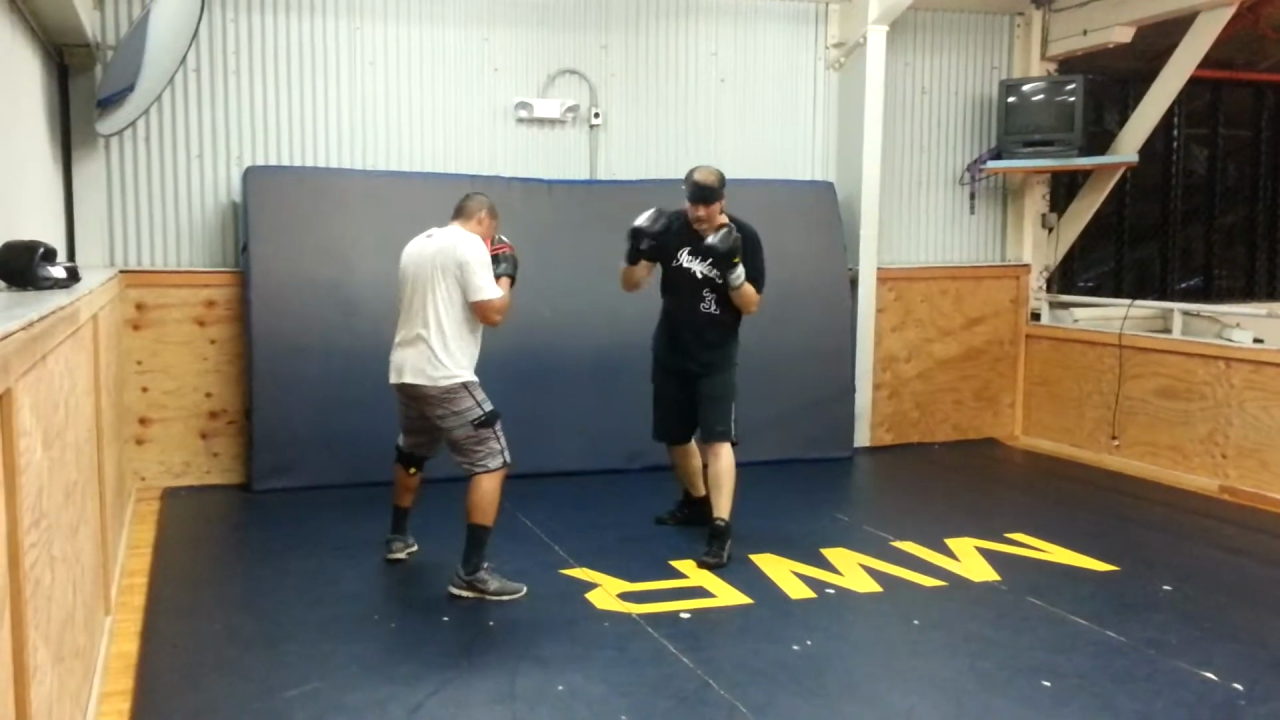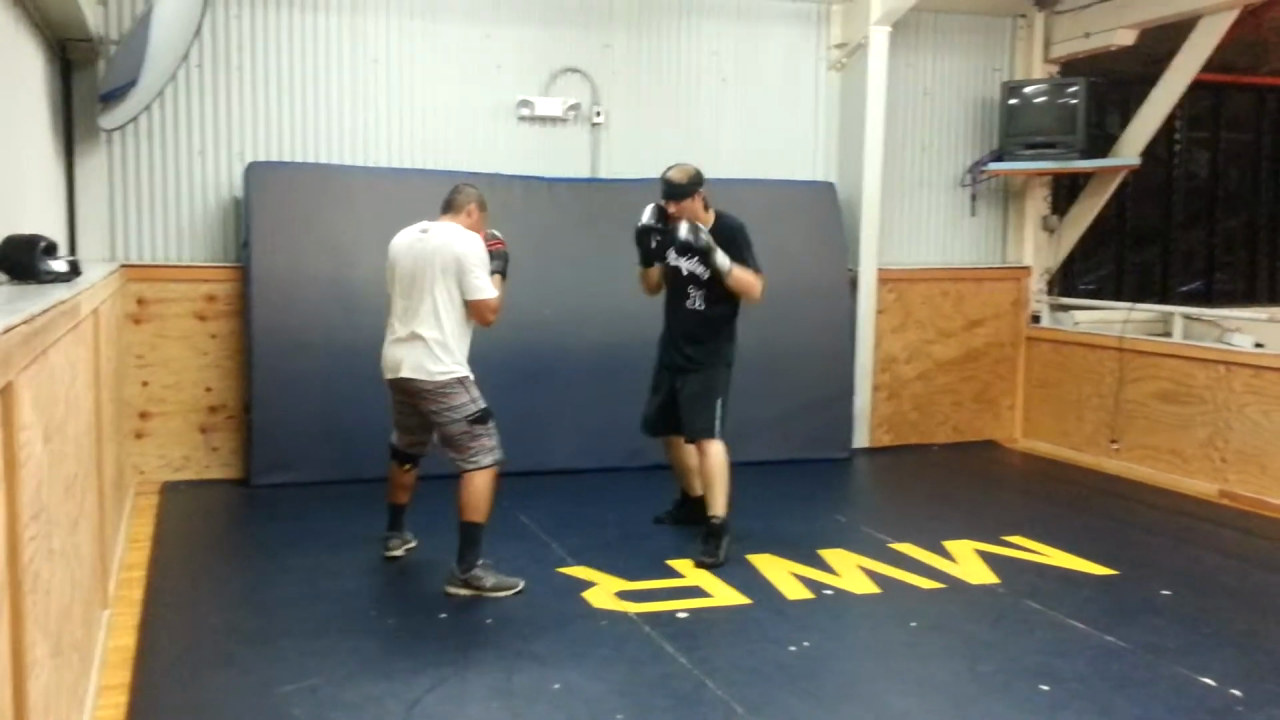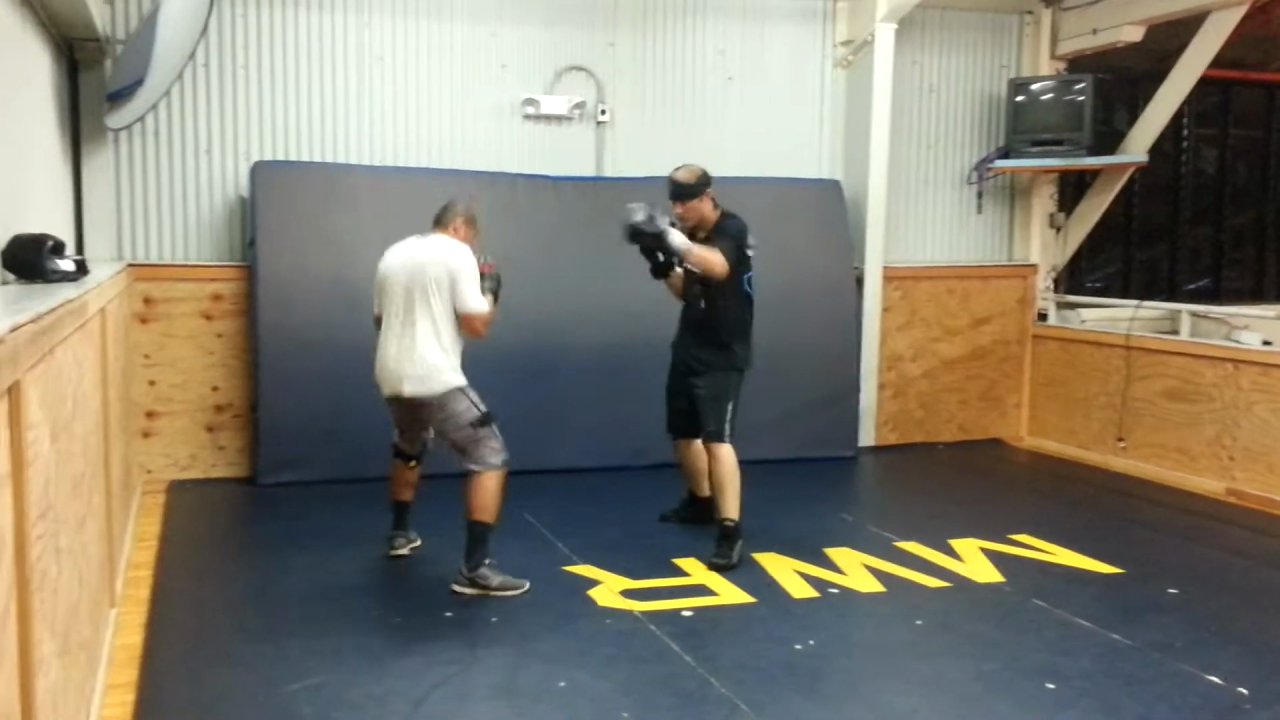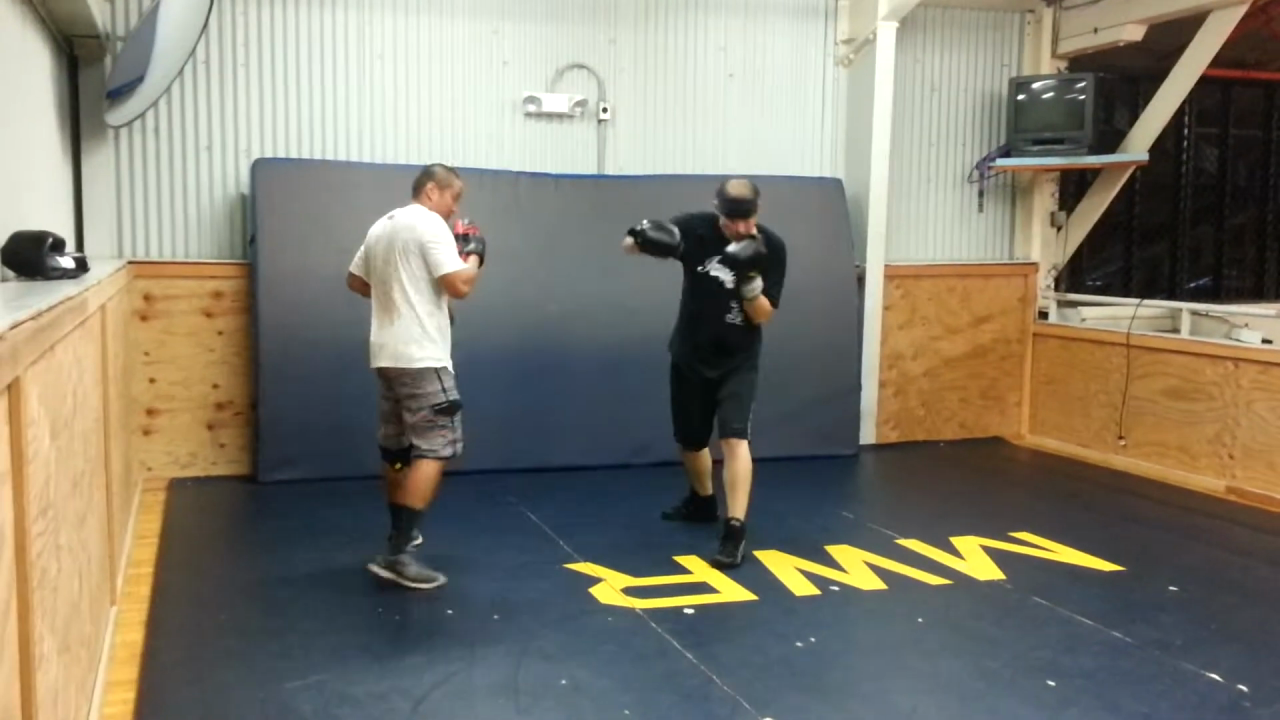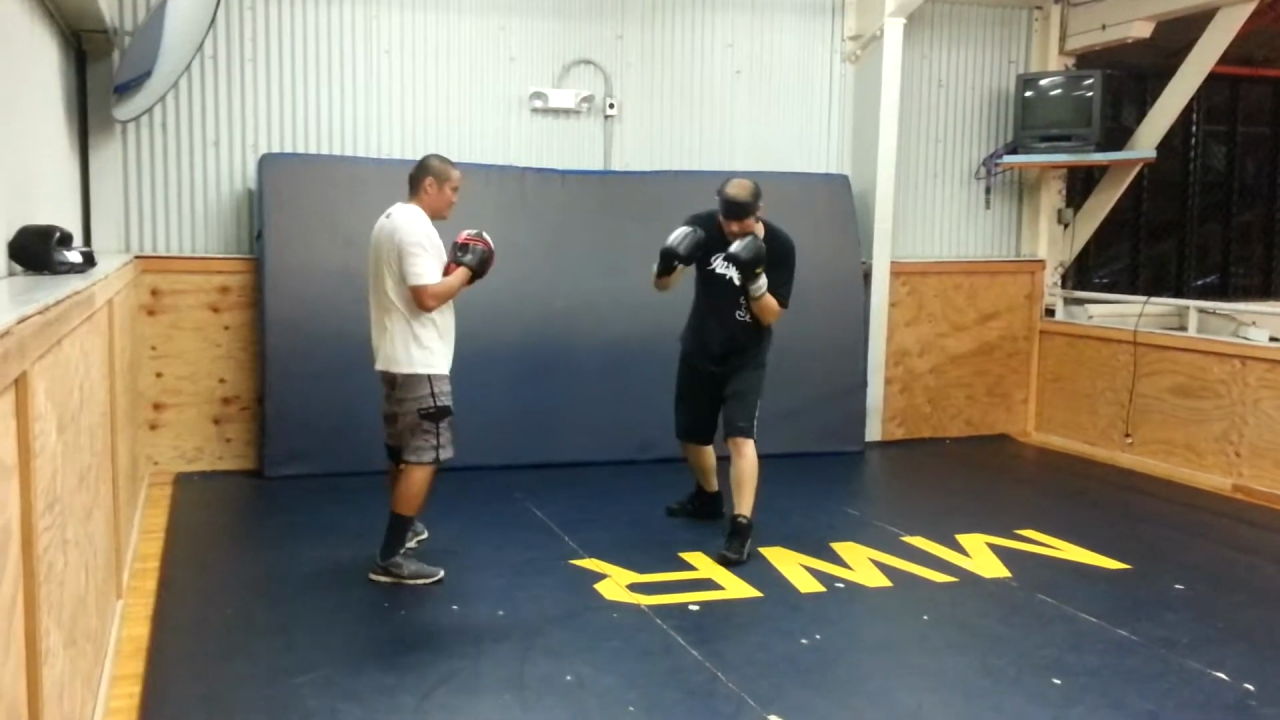
dt=0.3s
person 1, frame 1
left shoulder: (415, 246)
right shoulder: (469, 246)
right elbow: (492, 315)
right wrist: (506, 276)
left hip: (405, 372)
right hip: (445, 378)
left knee: (411, 455)
right knee: (491, 464)
left ankle: (398, 538)
right ankle: (471, 573)
person 1, frame 2
left shoulder: (401, 239)
right shoulder: (467, 243)
right elbow: (487, 314)
right wrist: (497, 271)
left hip: (398, 366)
right hip: (440, 372)
left knee: (405, 451)
right knee: (482, 462)
left ankle: (395, 534)
right ankle: (468, 569)
person 1, frame 3
left shoulder: (392, 256)
right shoulder: (457, 256)
right elbow: (477, 325)
right wrist: (490, 293)
left hip: (393, 378)
right hip: (438, 381)
left knee: (408, 448)
right knee: (488, 464)
left ankle: (400, 533)
right ankle: (475, 568)
person 1, frame 4
left shoulder: (380, 228)
right shoulder: (429, 224)
left elbow: (355, 282)
right elbow: (460, 286)
right wrist: (474, 253)
left hip: (386, 354)
right hip: (421, 358)
left knee: (396, 447)
right knee: (435, 451)
left ankle: (401, 534)
right ankle: (395, 554)
person 1, frame 5
left shoulder: (390, 220)
right shoulder: (416, 228)
right elbow: (428, 298)
left wrist: (450, 267)
right wrist: (467, 269)
left hip: (398, 356)
right hip: (418, 362)
left knee: (404, 451)
right knee: (424, 456)
left ankle: (404, 525)
right ankle: (390, 557)
person 2, frame 1
left shoulder: (744, 237)
right shoulder: (668, 227)
left elbow: (751, 305)
right elbow: (631, 285)
left wrist: (731, 264)
right wrist: (636, 249)
left hip: (715, 357)
right hip: (670, 354)
left knee: (716, 439)
right knee: (673, 437)
left ankle: (721, 530)
right ankle: (697, 502)
person 2, frame 2
left shoulder: (730, 229)
right shoulder: (667, 227)
left elbow: (753, 290)
right elbow: (652, 288)
left wrist: (712, 253)
right wrist: (647, 252)
left hip: (710, 354)
right hip: (672, 349)
left knee: (706, 436)
right knee: (668, 430)
left ankle: (717, 528)
right ankle: (693, 501)
person 2, frame 3
left shoulder: (732, 228)
right shoulder: (683, 229)
left elbow: (715, 267)
left wrist: (664, 231)
right wrist: (658, 256)
left hip: (723, 355)
right hip: (688, 348)
left knee: (716, 439)
right knee: (682, 433)
left ankle: (730, 531)
right ankle: (701, 502)
person 2, frame 4
left shoulder: (772, 248)
right shoulder: (695, 227)
left elbow: (763, 316)
right elbow: (632, 246)
left wrist: (750, 275)
right wrist: (640, 237)
left hip: (737, 361)
right hip: (690, 356)
left knee: (734, 438)
right knee: (689, 441)
left ankle: (735, 530)
right ankle: (702, 501)
person 2, frame 5
left shoulder: (779, 245)
right shoulder: (704, 227)
left elbow: (770, 316)
right elbow: (661, 285)
left wrist: (754, 275)
right wrist: (669, 263)
left hip: (745, 358)
right hip: (698, 352)
left knee: (740, 437)
right knee: (691, 434)
left ankle: (742, 528)
right ankle: (708, 496)
